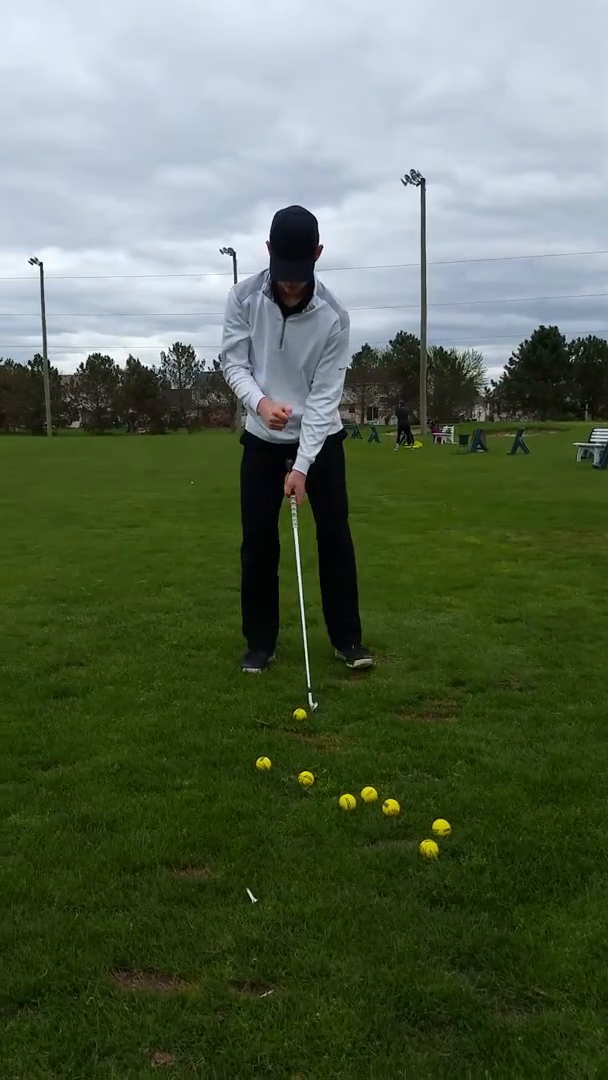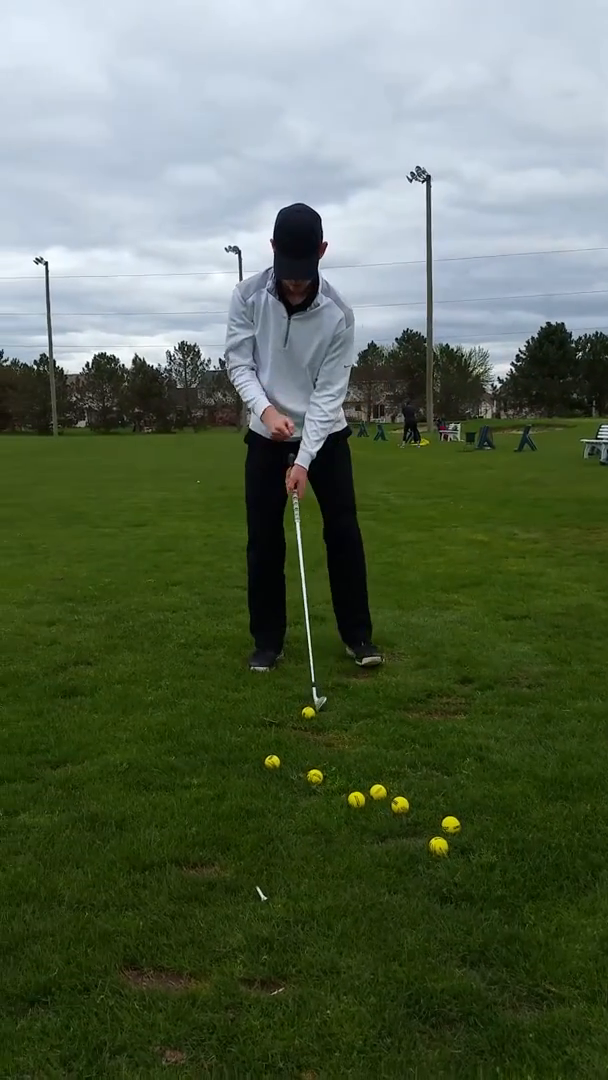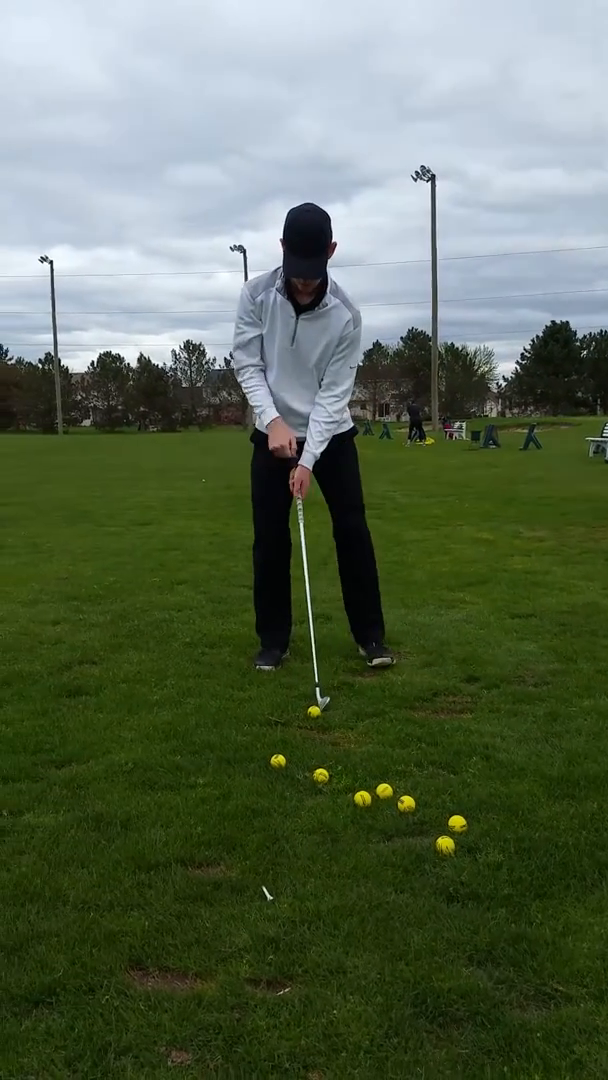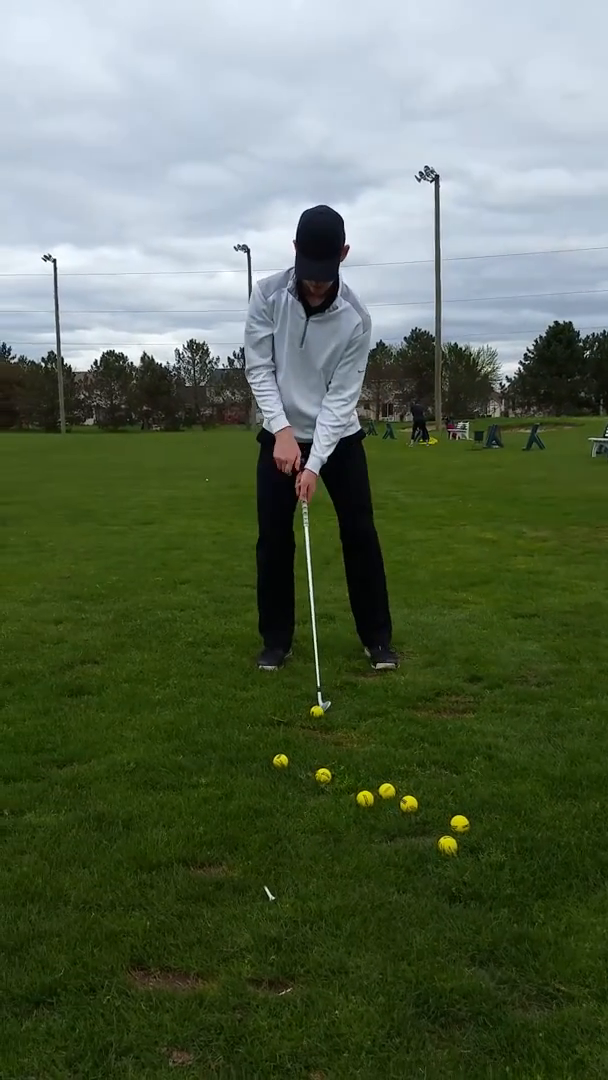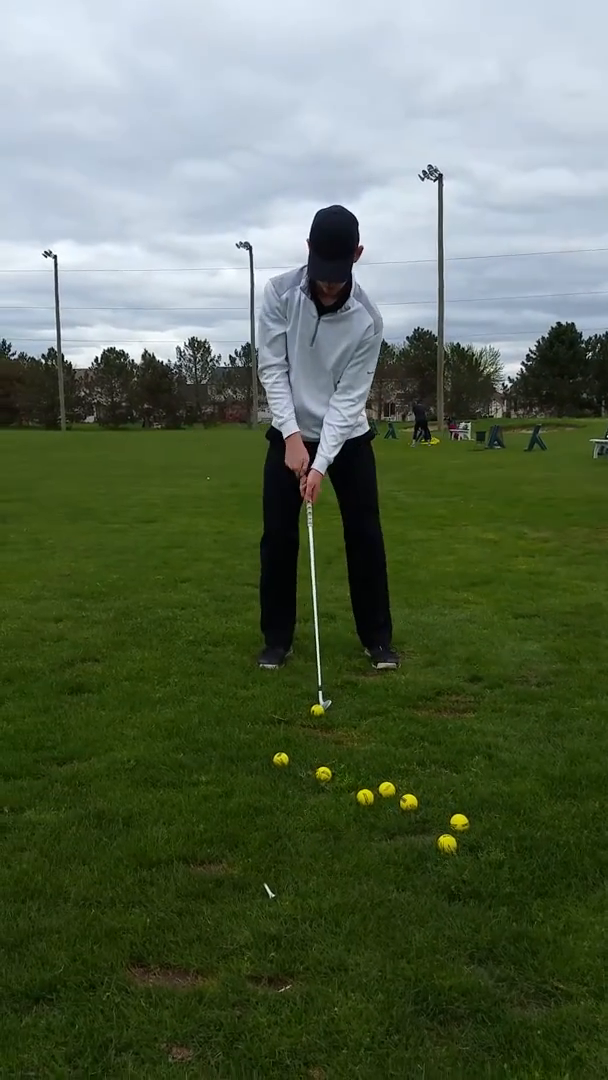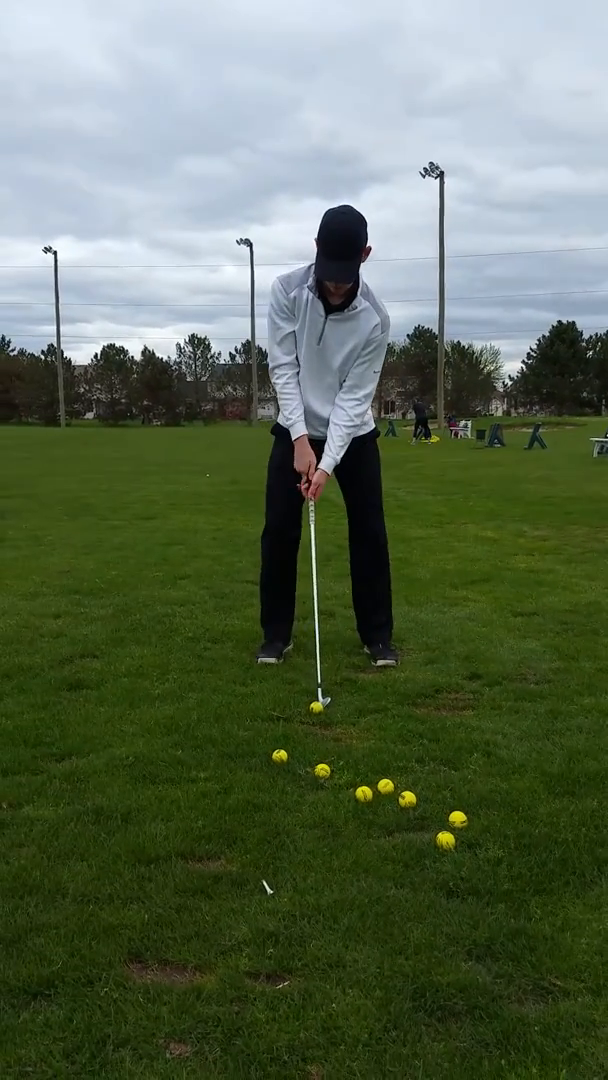
dt=0.1s
person 1, frame 1
left shoulder: (333, 317)
right shoulder: (244, 297)
left elbow: (325, 394)
right elbow: (234, 364)
left wrist: (302, 464)
right wrist: (261, 402)
left hip: (321, 438)
right hip: (263, 437)
left knee: (335, 535)
right knee: (258, 541)
left ankle: (347, 636)
right ankle: (260, 641)
person 1, frame 2
left shoulder: (338, 314)
right shoulder: (248, 296)
left elbow: (330, 391)
right elbow: (238, 363)
left wrist: (304, 460)
right wrist: (265, 409)
left hip: (325, 435)
right hip: (267, 436)
left knee: (343, 532)
right knee: (264, 540)
left ankle: (358, 633)
right ankle: (267, 640)
person 1, frame 3
left shoulder: (345, 315)
right shoulder: (256, 294)
left elbow: (334, 392)
right elbow: (245, 365)
left wrist: (308, 459)
right wrist: (273, 421)
left hip: (332, 435)
right hip: (274, 433)
left knee: (352, 531)
right knee: (269, 539)
left ankle: (370, 634)
right ankle: (273, 639)
person 1, frame 4
left shoulder: (355, 318)
right shoulder: (267, 294)
left elbow: (341, 395)
right elbow: (257, 367)
left wrist: (315, 463)
right wrist: (282, 430)
left hip: (339, 438)
right hip: (282, 436)
left knee: (359, 533)
right knee: (273, 539)
left ankle: (377, 636)
right ankle: (276, 638)
person 1, frame 5
left shoulder: (367, 319)
right shoulder: (279, 293)
left elbow: (350, 396)
right elbow: (271, 368)
left wrist: (321, 464)
right wrist: (292, 437)
left hip: (348, 437)
right hip: (290, 434)
left knee: (364, 534)
right knee: (277, 536)
left ankle: (377, 636)
right ankle: (277, 638)
person 1, frame 6
left shoulder: (374, 318)
right shoulder: (287, 290)
left elbow: (355, 395)
right elbow: (282, 367)
left wrist: (328, 464)
right wrist: (300, 438)
left hip: (353, 436)
right hip: (295, 433)
left knee: (369, 532)
right knee: (278, 531)
left ankle: (377, 634)
right ankle: (276, 633)
